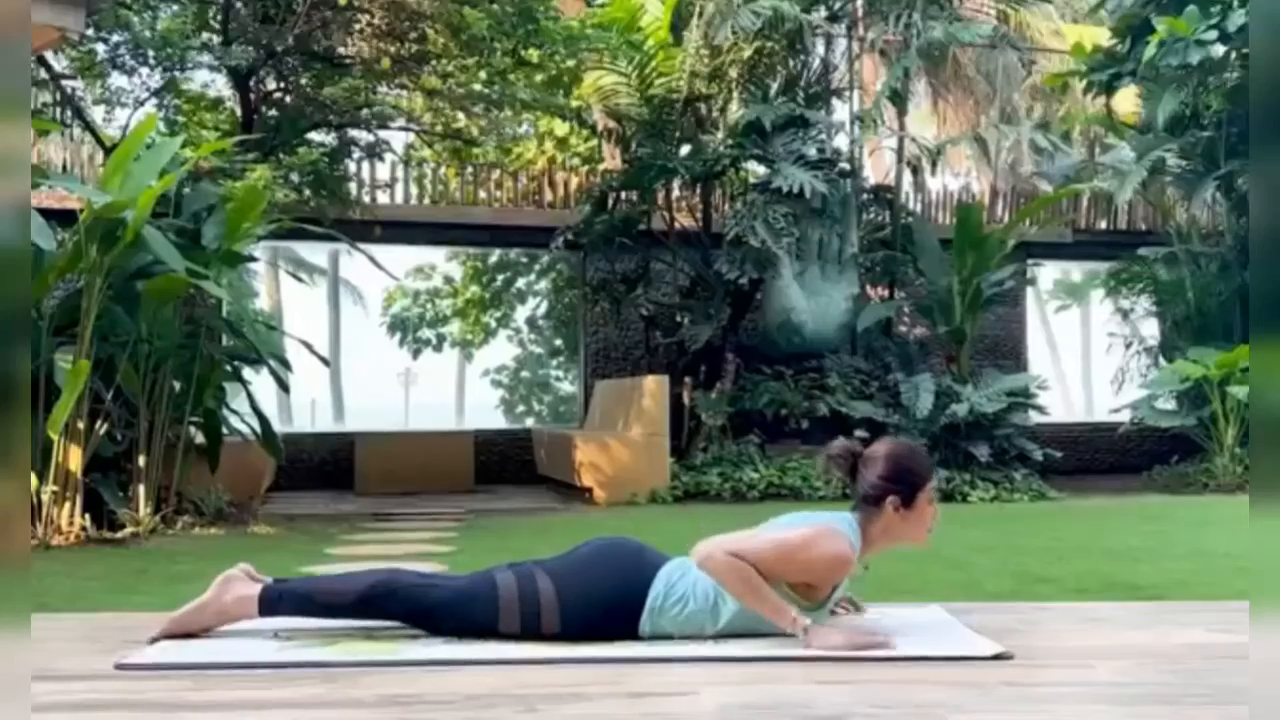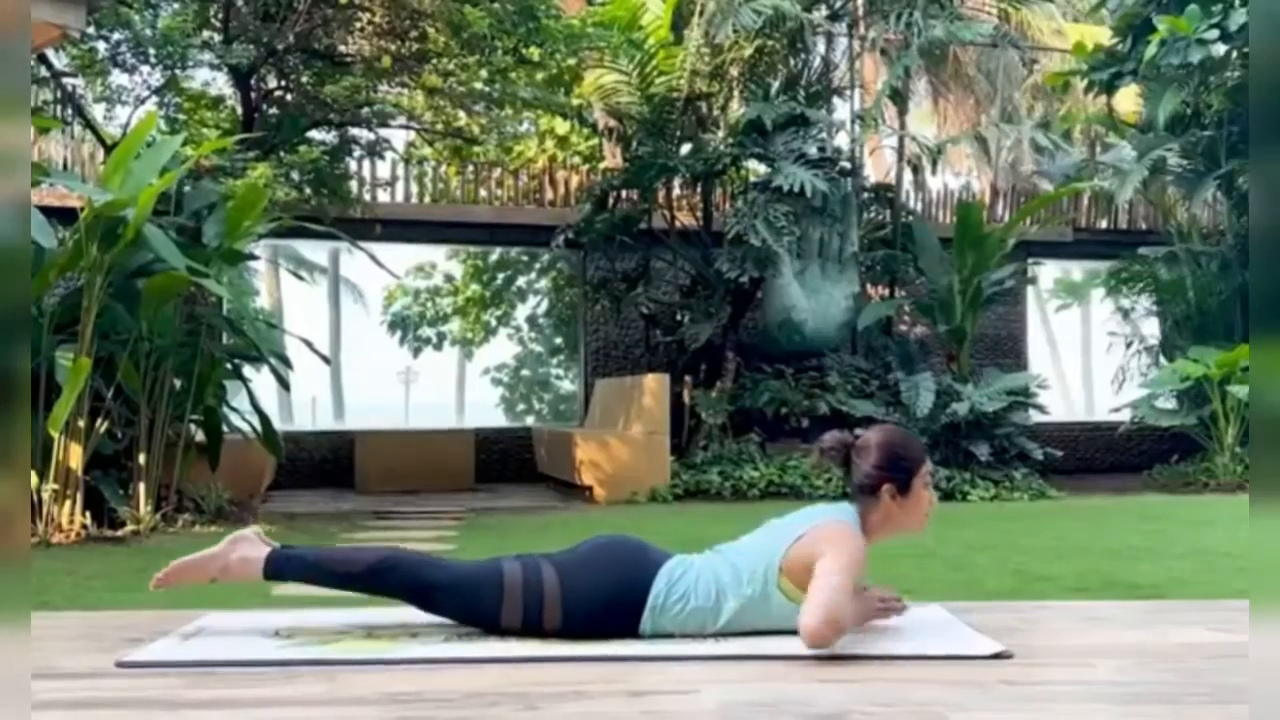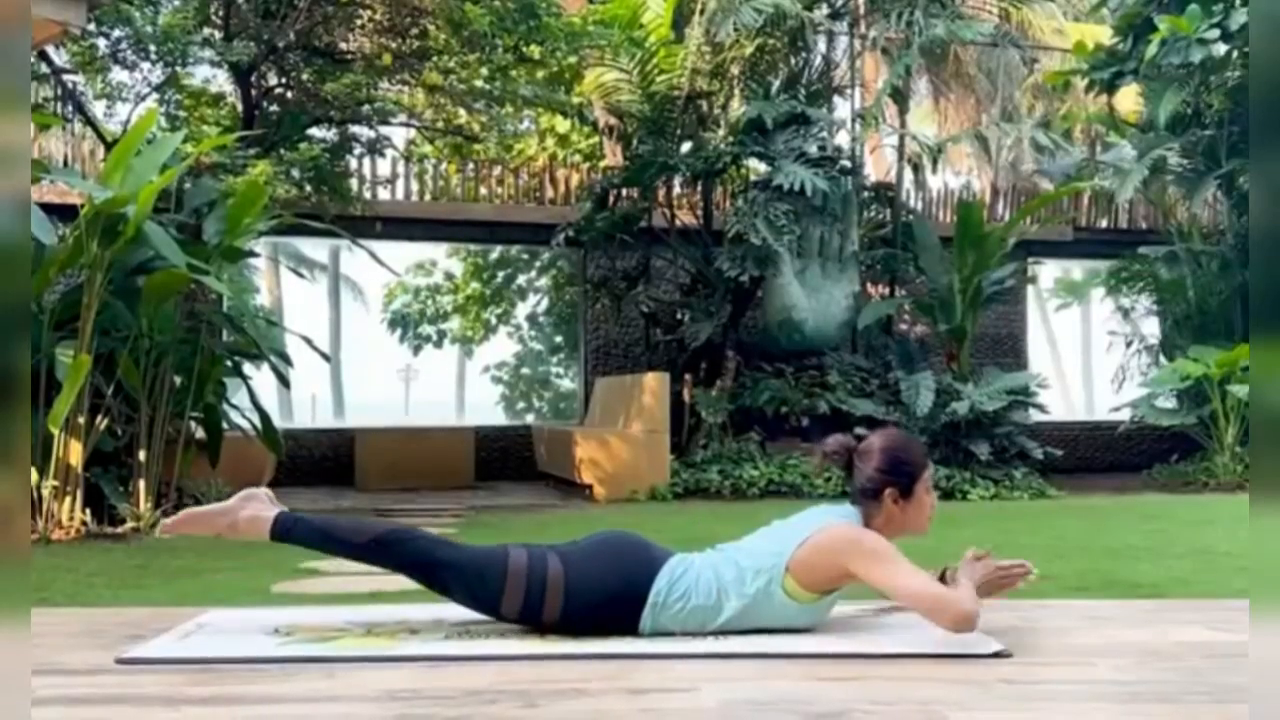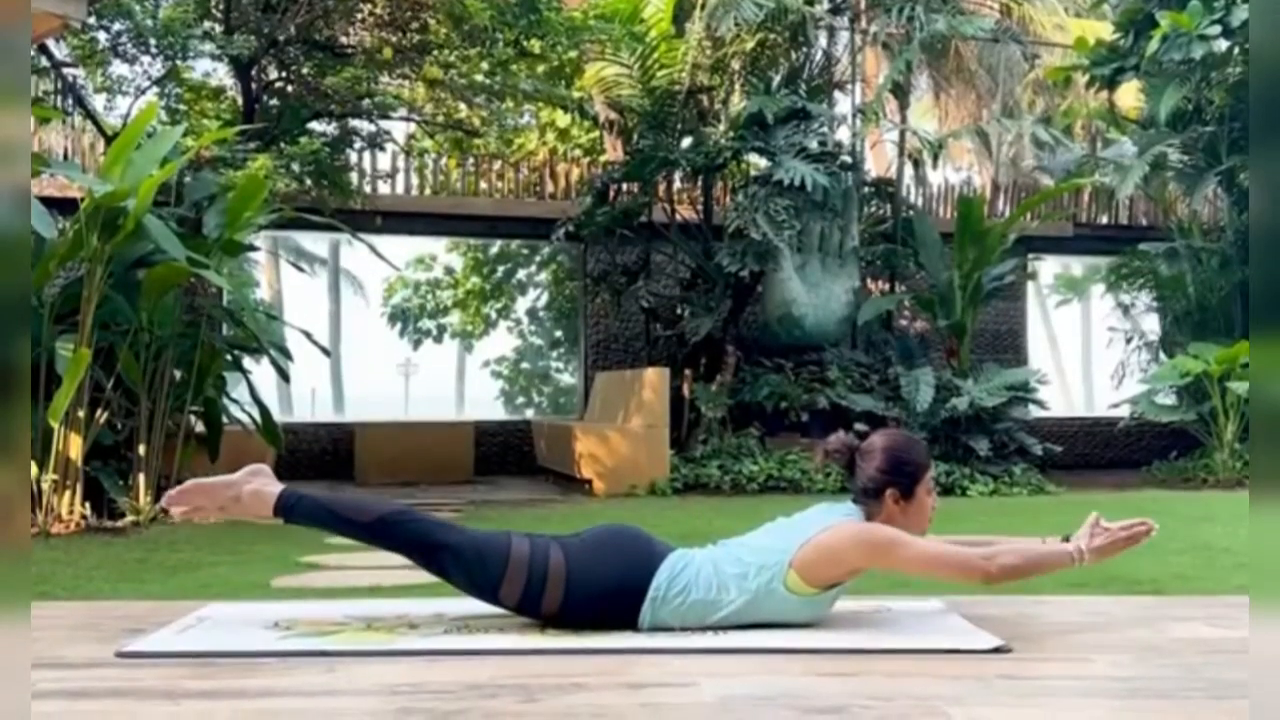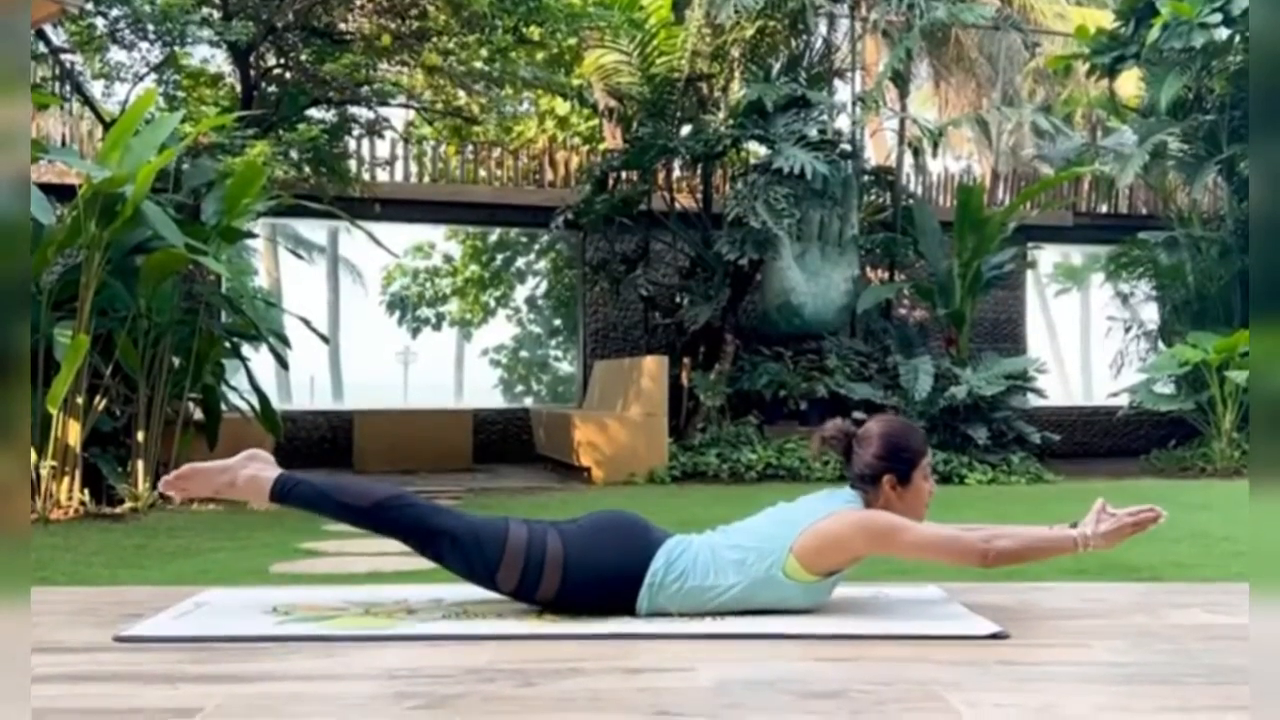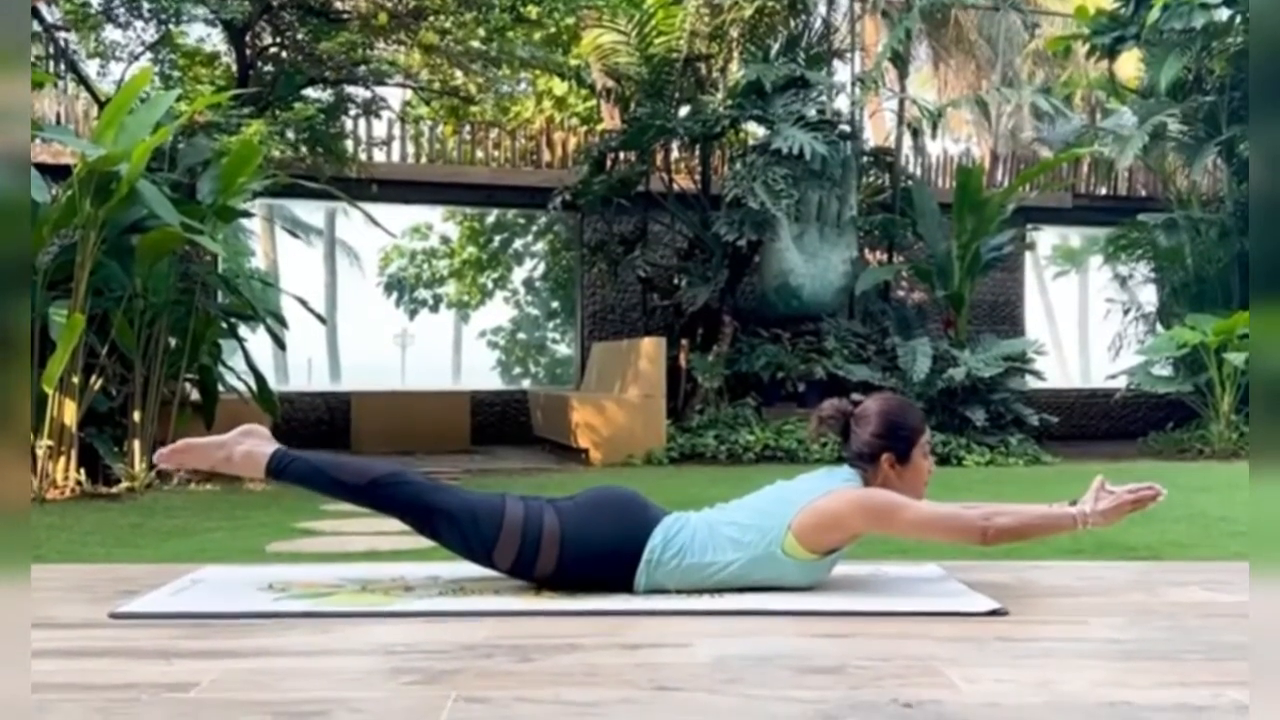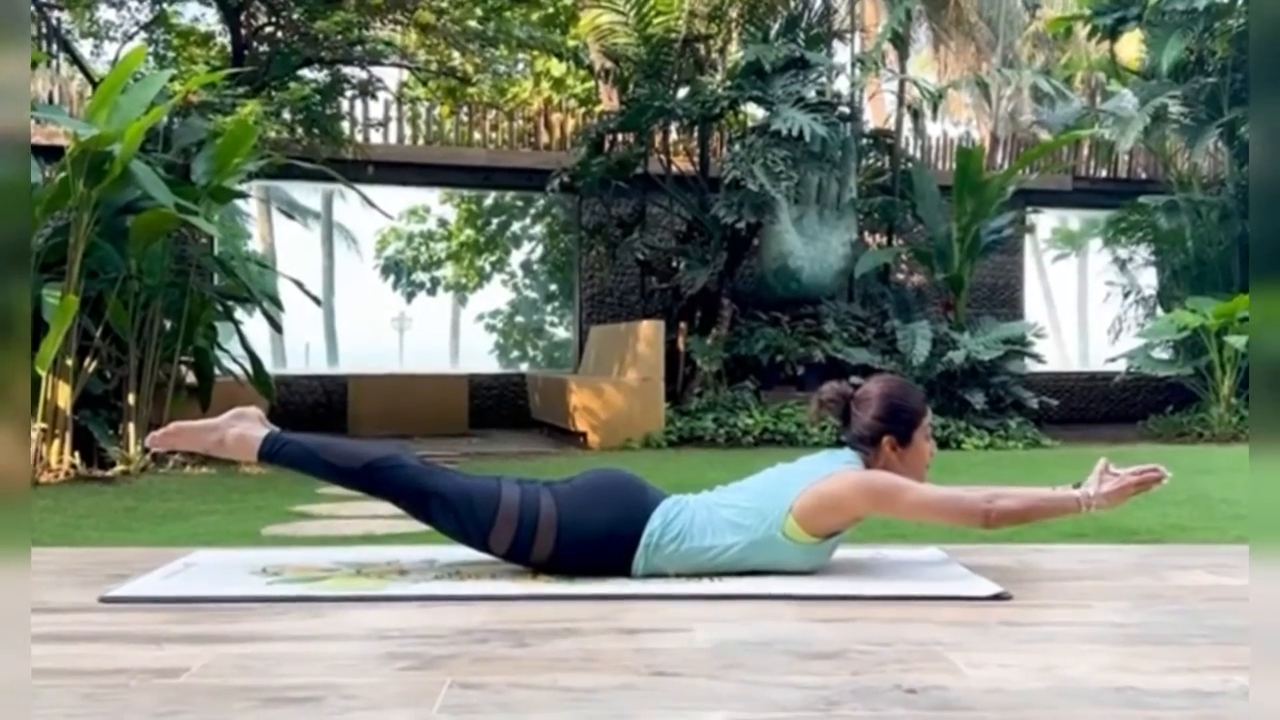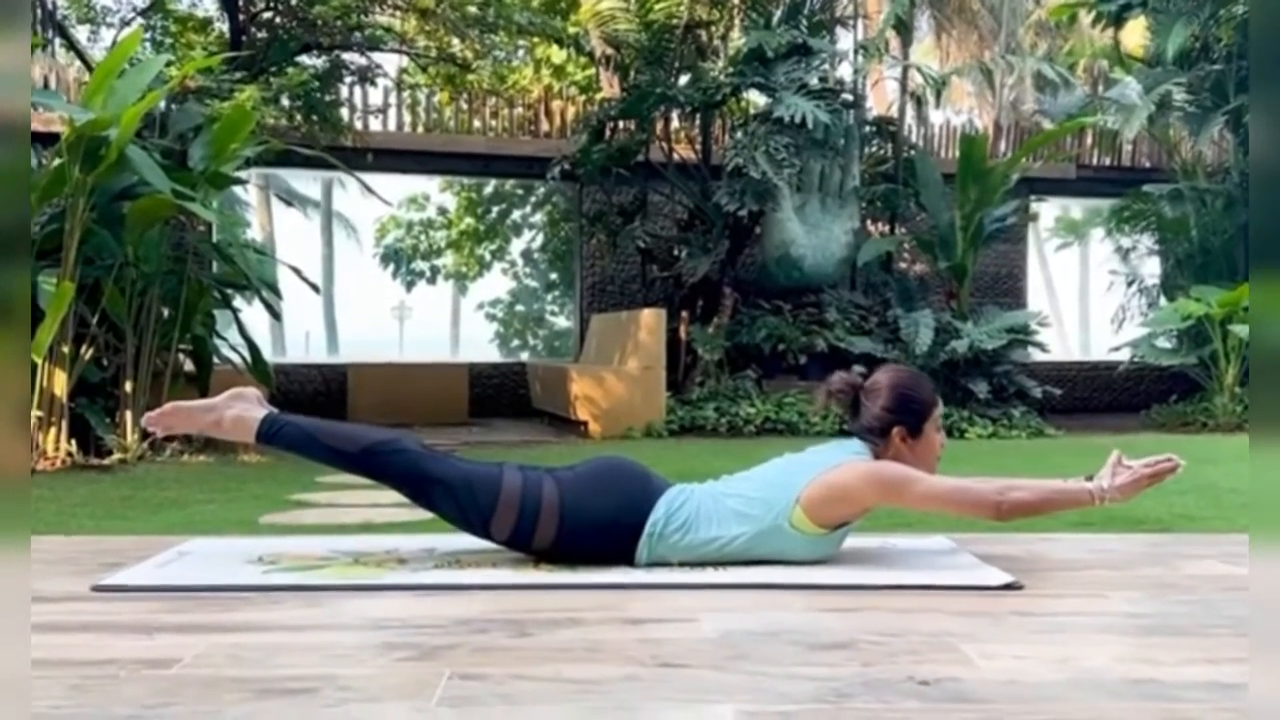
dt=0.5s
person 1, frame 1
left shoulder: (829, 526)
right shoulder: (836, 548)
right elbow: (712, 553)
left wrist: (809, 601)
right wrist: (804, 627)
left hip: (623, 576)
right hip: (616, 599)
left knee: (441, 595)
right knee: (426, 603)
left ankle: (261, 585)
right ankle: (250, 600)
person 1, frame 2
left shoulder: (827, 517)
right shoulder: (847, 542)
right elbow: (814, 631)
left wrist: (847, 598)
right wrist: (851, 613)
left hip: (626, 571)
right hip: (619, 598)
left knee: (445, 579)
right knee: (433, 583)
left ankle: (266, 547)
right ankle: (256, 560)
person 1, frame 3
left shoulder: (834, 520)
right shoulder: (852, 541)
left elbow: (897, 581)
right elbow: (954, 620)
left wrist: (963, 579)
right wrist: (965, 589)
left hip: (632, 572)
right hip: (621, 594)
left knee: (440, 564)
right knee: (434, 561)
left ankle: (269, 513)
right ankle: (260, 521)
person 1, frame 4
left shoulder: (844, 518)
right shoulder: (860, 538)
left elbow: (967, 553)
right elbow: (984, 567)
left wrist: (1064, 543)
right wrist: (1081, 549)
left hip: (627, 565)
right hip: (619, 588)
left knee: (446, 547)
right knee: (440, 547)
left ankle: (268, 492)
right ankle: (269, 498)
person 1, frame 5
left shoulder: (842, 505)
right shoulder: (858, 528)
left elbow: (971, 540)
right elbow: (985, 548)
left wrist: (1073, 531)
right wrist: (1086, 537)
left hip: (625, 551)
right hip: (614, 573)
left knee: (447, 533)
right knee: (434, 532)
left ankle: (270, 478)
right ankle: (264, 483)
person 1, frame 6
left shoulder: (841, 484)
right shoulder: (857, 505)
left elbow: (966, 517)
right elbow: (982, 528)
left wrist: (1072, 508)
right wrist: (1085, 515)
left hip: (620, 528)
right hip: (613, 551)
left knee: (440, 509)
right knee: (434, 511)
left ankle: (268, 450)
right ankle: (261, 459)
person 1, frame 7
left shoulder: (840, 464)
right shoulder: (859, 487)
left elbow: (977, 499)
right elbow: (988, 507)
left wrist: (1079, 488)
right wrist: (1093, 498)
left hip: (621, 510)
right hip: (615, 533)
left knee: (438, 490)
right knee: (428, 493)
left ankle: (260, 434)
right ankle: (253, 442)
person 1, frame 8
left shoulder: (848, 455)
right shoulder: (868, 478)
left elbow: (983, 492)
right elbow: (999, 501)
left wrist: (1087, 485)
right wrist: (1102, 489)
left hip: (621, 499)
right hip: (615, 522)
left knee: (436, 476)
right knee: (430, 479)
left ankle: (256, 414)
right ankle: (252, 423)
